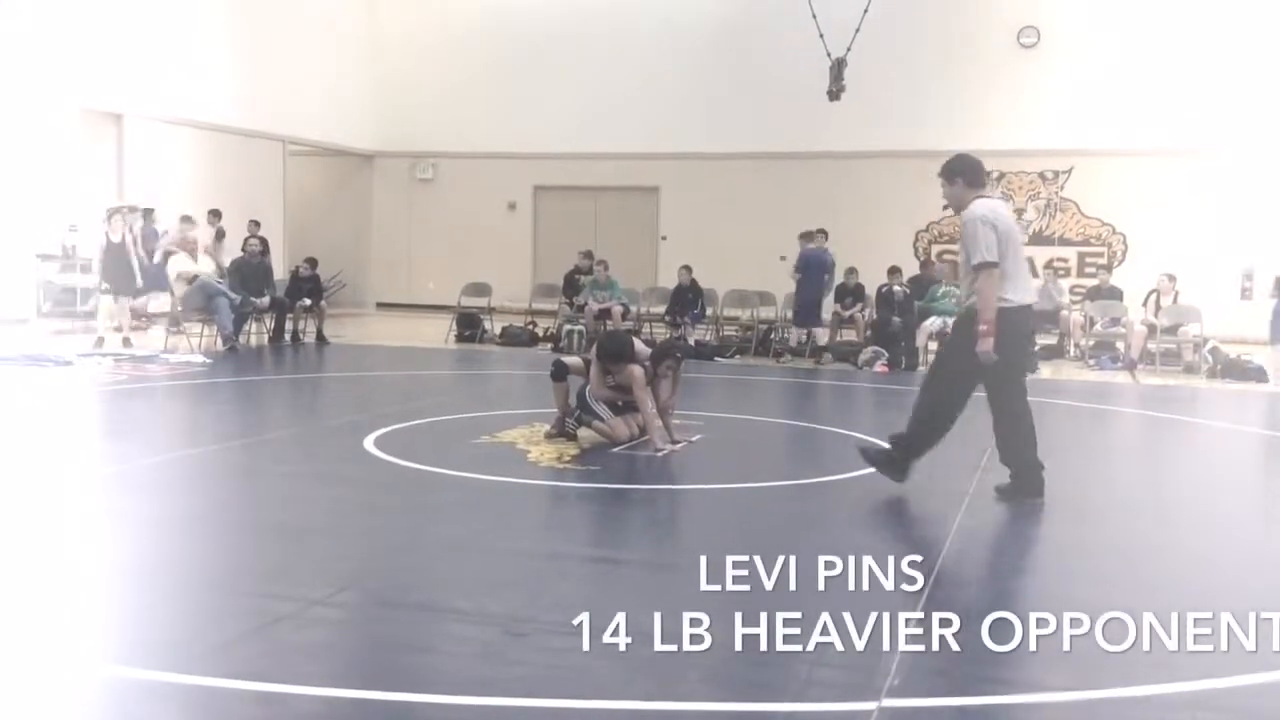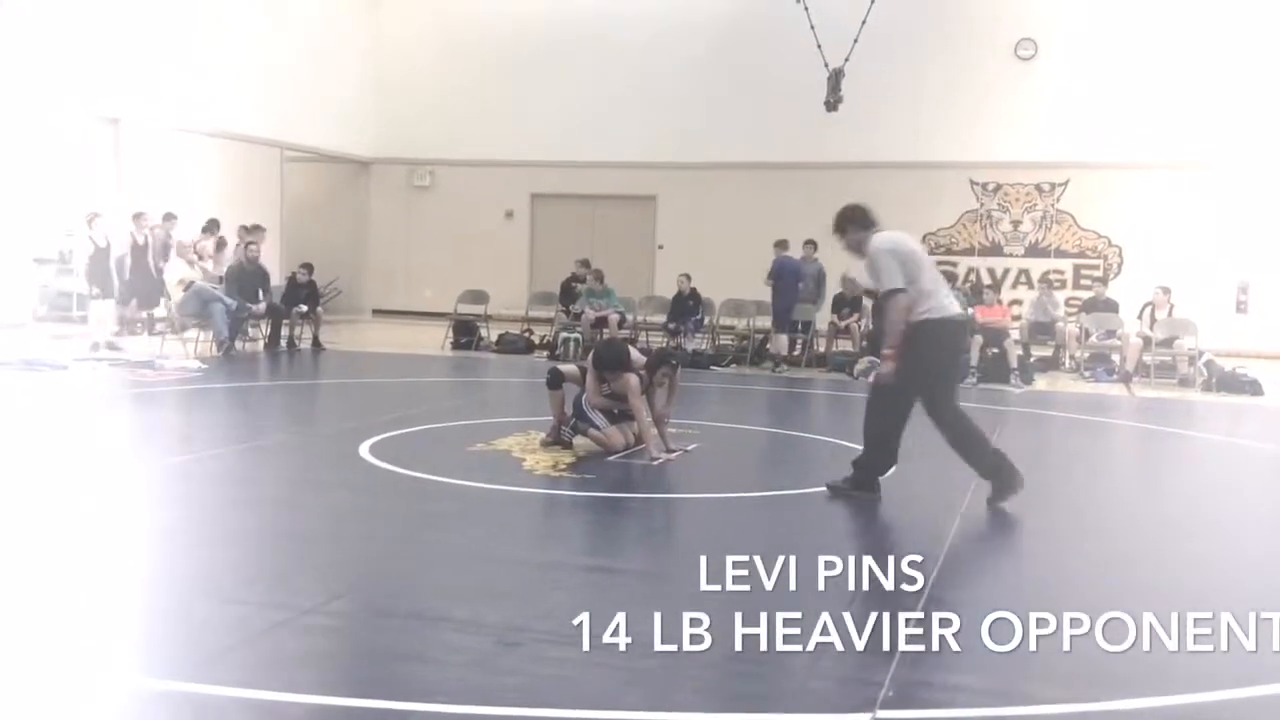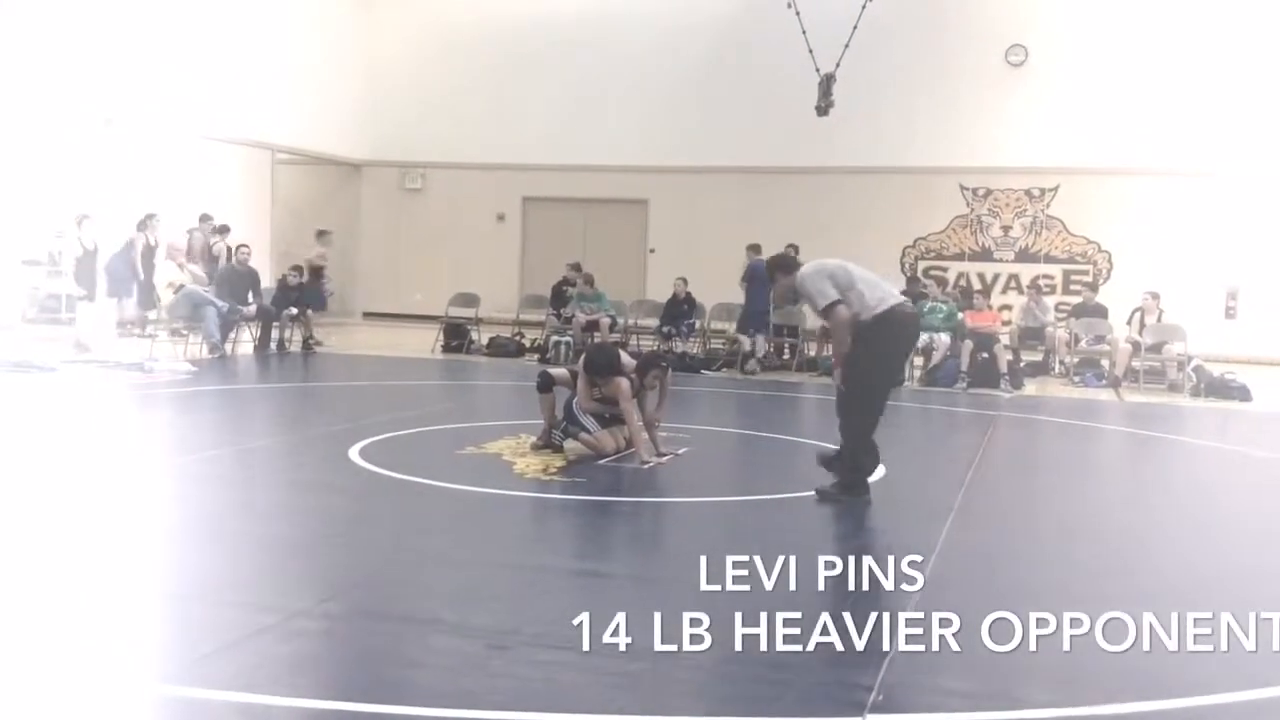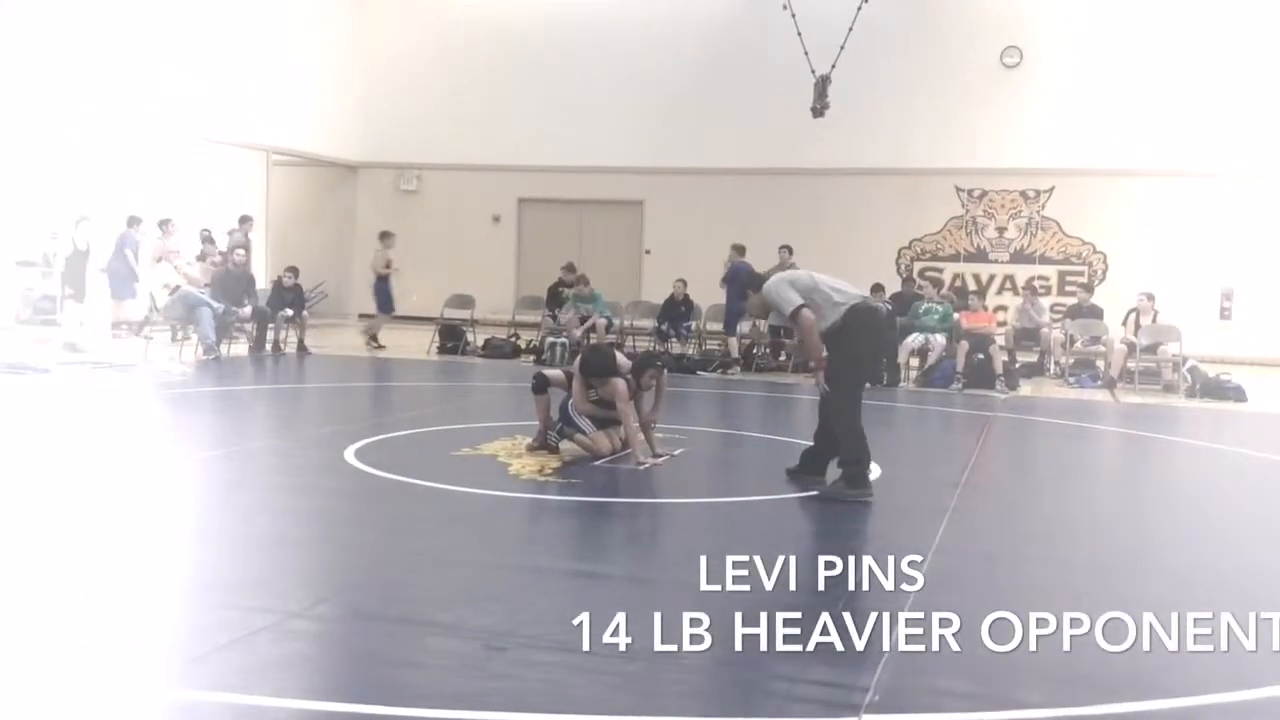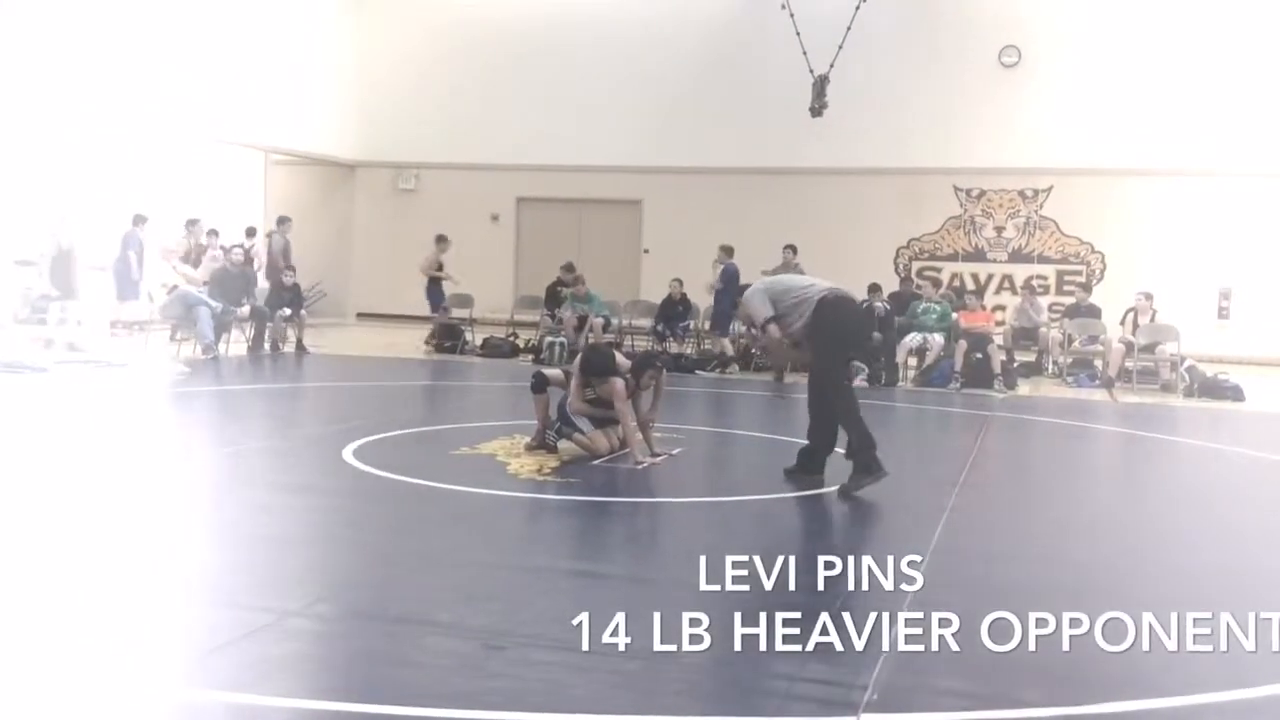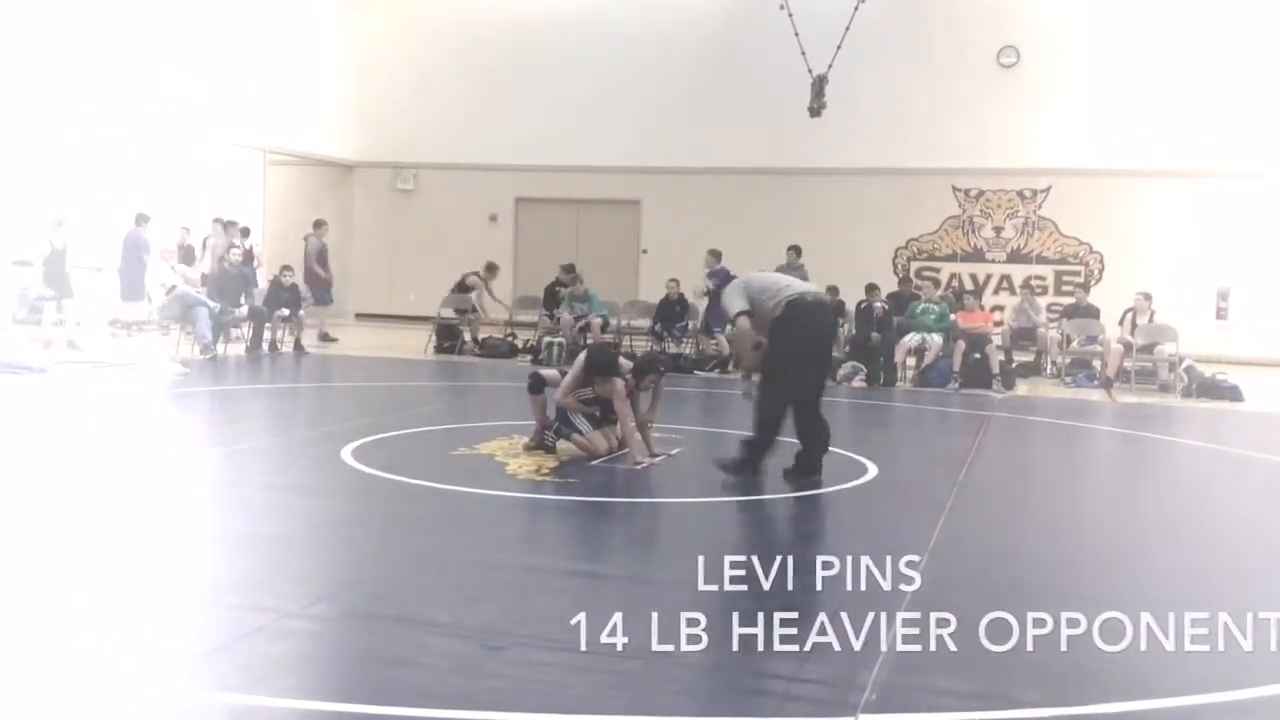
dt=0.4s
person 1, frame 1
left shoulder: (976, 215)
right shoulder: (998, 210)
left elbow: (988, 274)
left wrist: (985, 331)
left hip: (995, 316)
right hip: (1020, 314)
left knee: (943, 389)
right knee: (1010, 399)
left ankle: (900, 458)
right ankle: (1029, 479)
person 1, frame 2
left shoulder: (877, 248)
right shoulder: (895, 240)
left elbow: (898, 303)
left wrist: (888, 355)
left hip: (930, 331)
right hip: (950, 325)
left knee: (885, 402)
right knee: (943, 408)
left ankle: (865, 478)
right ankle: (1001, 474)
person 1, frame 3
left shoulder: (806, 276)
right shoulder: (818, 272)
left elbow: (841, 317)
left wrist: (839, 363)
left hip: (886, 326)
right hip: (903, 320)
left knee: (853, 403)
right knee: (865, 401)
left ankle: (854, 481)
right ankle: (848, 462)
person 1, frame 4
left shoulder: (771, 288)
right shoulder: (783, 285)
left elbow: (809, 321)
left wrist: (819, 367)
left hip: (858, 322)
right hip: (868, 320)
left knee: (840, 401)
right knee: (834, 397)
left ankle: (856, 479)
right ankle: (814, 465)
person 1, frame 5
left shoulder: (750, 296)
right shoulder: (772, 292)
left elbow: (773, 337)
left hip: (832, 313)
right hip: (851, 311)
left knee: (833, 390)
right knee: (823, 391)
left ankle: (867, 464)
right ankle: (812, 464)
person 1, frame 6
left shoulder: (731, 290)
right shoulder: (757, 283)
left elbow: (743, 327)
left wrist: (749, 369)
left hip: (797, 315)
right hip: (824, 312)
left knee: (774, 391)
right knee: (807, 395)
left ankle: (751, 462)
right ankle: (809, 466)
